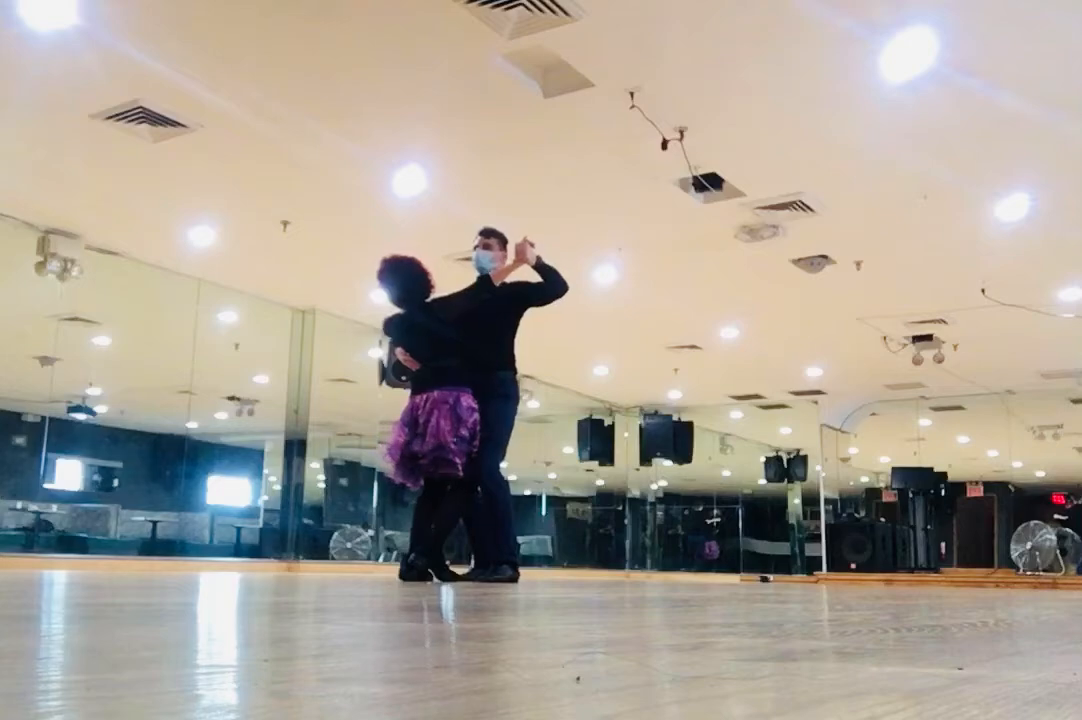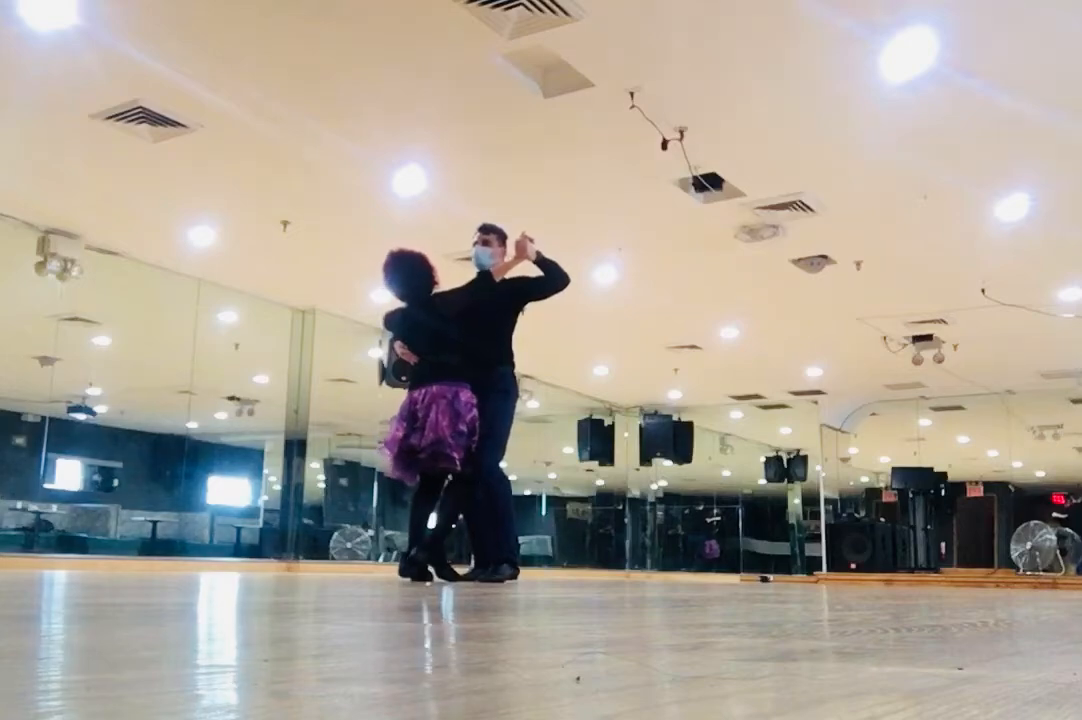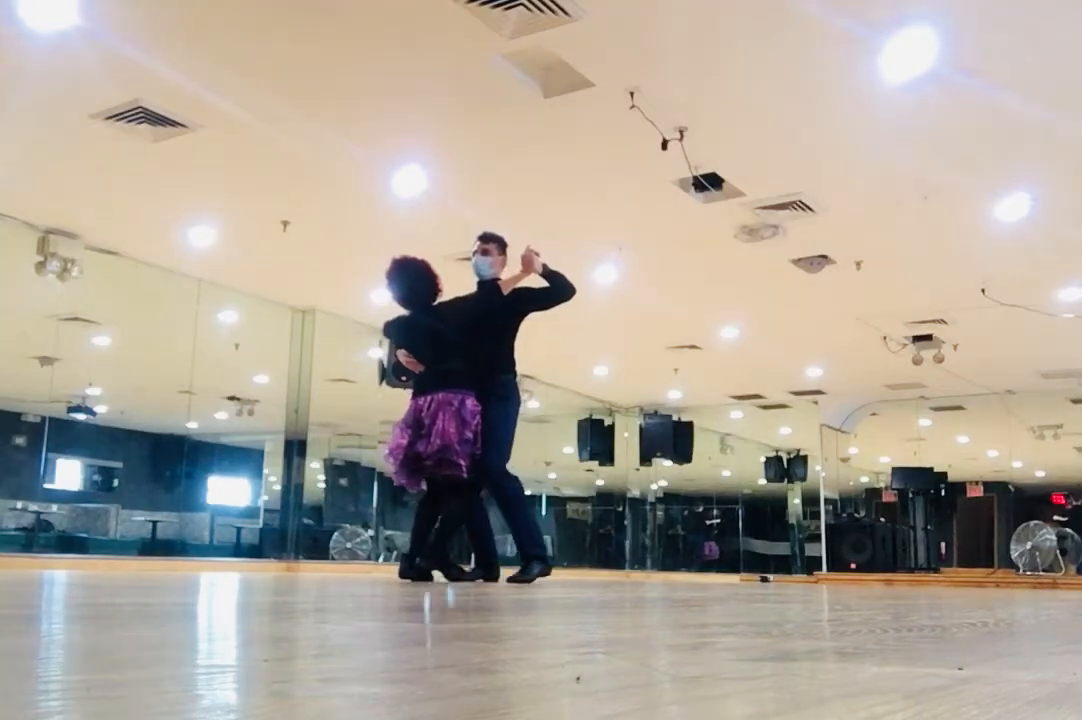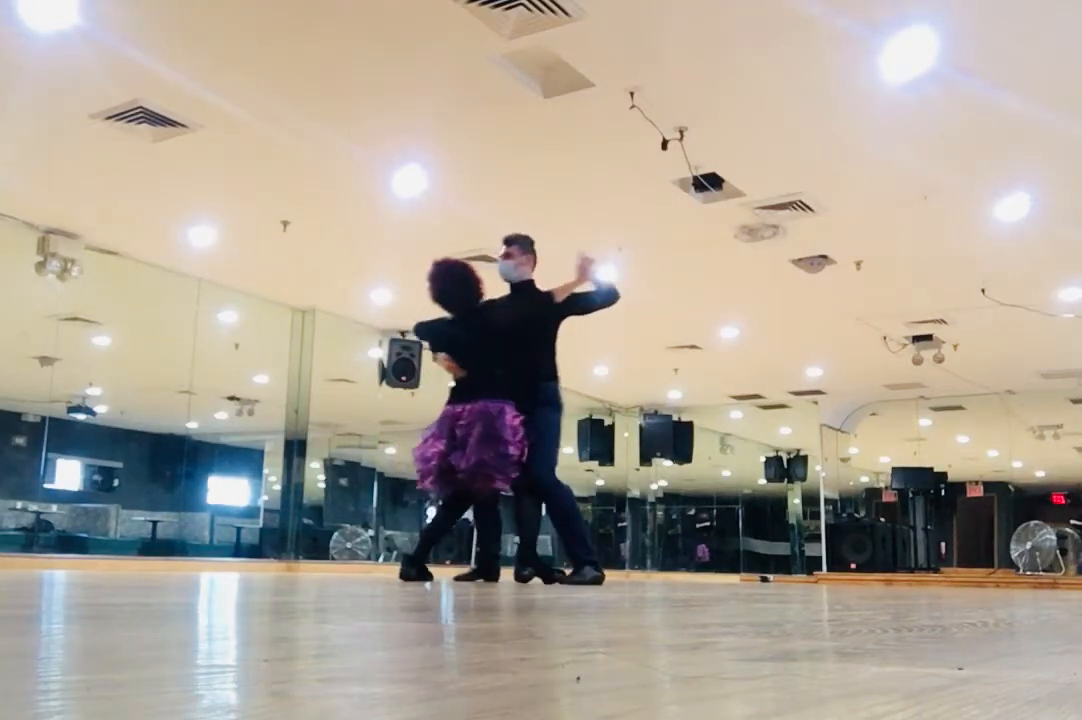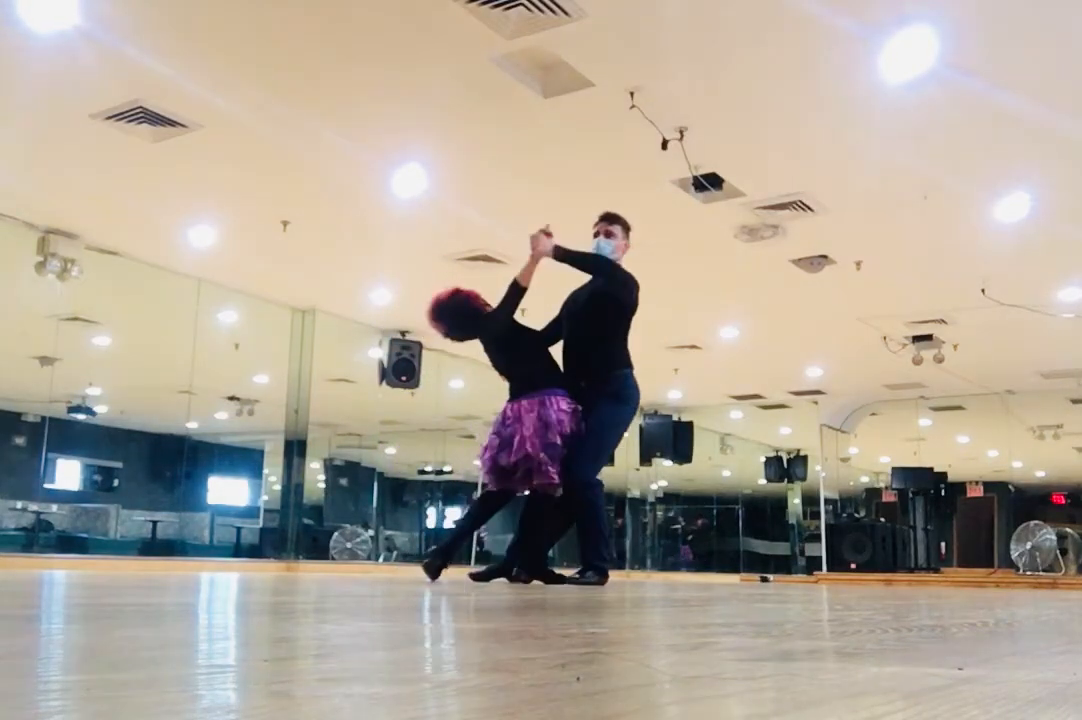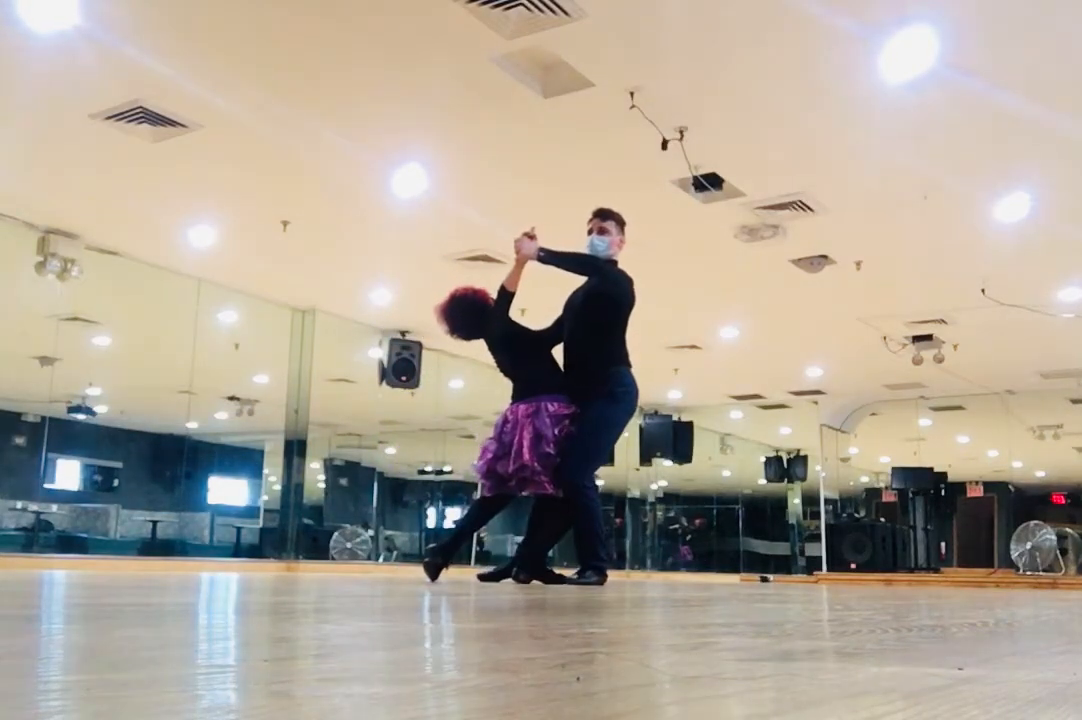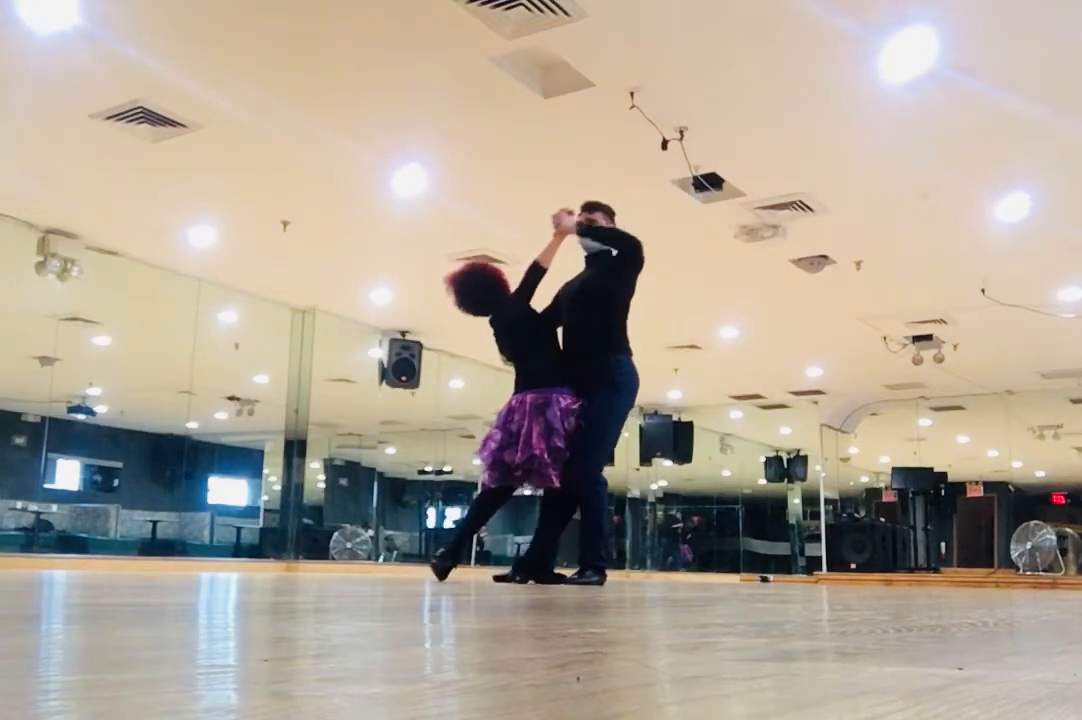
dt=0.7s
person 1, frame 1
left shoulder: (513, 293)
right shoulder: (458, 300)
left elbow: (558, 288)
left wrist: (534, 261)
right wrist: (406, 349)
left hip: (498, 389)
left knee: (486, 468)
right knee: (463, 473)
left ankle: (507, 561)
right ankle: (485, 560)
person 1, frame 2
left shoulder: (512, 288)
right shoulder: (457, 295)
left elbow: (559, 280)
left wrist: (534, 256)
right wrist: (405, 344)
left hip: (496, 384)
left knee: (487, 465)
left ankle: (506, 558)
right ankle: (485, 559)
person 1, frame 3
left shoulder: (515, 298)
right shoulder: (458, 305)
left elbow: (565, 291)
left wrist: (539, 269)
right wrist: (406, 352)
left hip: (499, 392)
left knee: (492, 468)
left ankle: (535, 556)
right ankle: (486, 562)
person 1, frame 4
left shoulder: (550, 302)
right shoulder: (493, 309)
left elbow: (609, 297)
left wrist: (592, 277)
left hip: (540, 400)
left knee: (539, 476)
right knee: (516, 479)
left ankle: (587, 563)
person 1, frame 5
left shoulder: (622, 285)
right shoulder: (578, 296)
left elbow: (609, 270)
right elbow: (548, 335)
left wrist: (553, 251)
left hip: (613, 390)
right hip: (581, 396)
left knee: (580, 473)
right knee: (560, 473)
left ankle: (595, 566)
right ankle: (523, 559)
person 1, frame 6
left shoulder: (617, 282)
right shoulder: (580, 294)
left elbow: (594, 266)
right elbow: (554, 333)
left wrist: (538, 253)
left hip: (612, 390)
right hip: (582, 394)
left knee: (575, 474)
right knee: (557, 474)
left ankle: (594, 566)
right ankle: (528, 560)
person 1, frame 7
left shoulder: (618, 271)
right shoulder: (572, 286)
left elbow: (632, 246)
right elbow: (543, 324)
left wrist: (581, 227)
left hip: (613, 377)
right hip: (578, 383)
left knee: (585, 468)
right knee: (564, 470)
left ankle: (593, 566)
right ankle: (538, 560)
person 2, frame 1
left shoulder: (395, 324)
right shoulder: (437, 311)
right elbow: (479, 291)
right wrist: (518, 262)
left hip: (421, 403)
right hip: (452, 400)
left knee: (433, 485)
right knee: (463, 480)
left ankle: (414, 558)
right ankle: (429, 553)
person 2, frame 2
left shoulder: (396, 319)
right shoulder: (440, 307)
right elbow: (481, 286)
left hip: (419, 398)
right hip: (452, 395)
left knee: (428, 480)
right knee: (462, 474)
left ankle: (414, 554)
right ankle: (433, 547)
person 2, frame 3
left shoulder: (399, 327)
right shoulder: (448, 317)
right wrist: (526, 273)
left hip: (423, 406)
right hip: (457, 405)
left knee: (436, 487)
right knee: (459, 483)
left ankle: (415, 557)
right ankle: (432, 553)
person 2, frame 4
left shoulder: (442, 329)
right shoulder: (491, 318)
left elbow: (421, 330)
right elbow: (539, 304)
right wrist: (577, 280)
left hip: (459, 413)
right hip: (494, 410)
left knee: (460, 492)
right knee: (483, 490)
left ankle: (418, 559)
person 2, frame 5
left shoulder: (494, 336)
right shoulder: (496, 325)
left elbow: (536, 341)
right elbow: (513, 295)
right wrist: (537, 256)
left hip: (523, 408)
right hip: (545, 405)
left knee: (500, 489)
right knee: (545, 487)
left ankle: (445, 551)
right ankle: (526, 560)
person 2, frame 6
left shoulder: (502, 336)
right shoulder: (499, 329)
left elbow: (548, 337)
right elbow: (503, 299)
right wrist: (521, 260)
left hip: (529, 412)
right hip: (545, 411)
left knee: (500, 492)
right knee: (554, 491)
left ankle: (443, 551)
right ankle: (528, 561)
person 2, frame 7
left shoulder: (499, 322)
right shoulder: (513, 310)
right elbow: (532, 277)
right wrist: (559, 236)
left hip: (525, 403)
right hip: (551, 401)
left knee: (500, 484)
right knee: (561, 484)
left ankle: (452, 551)
